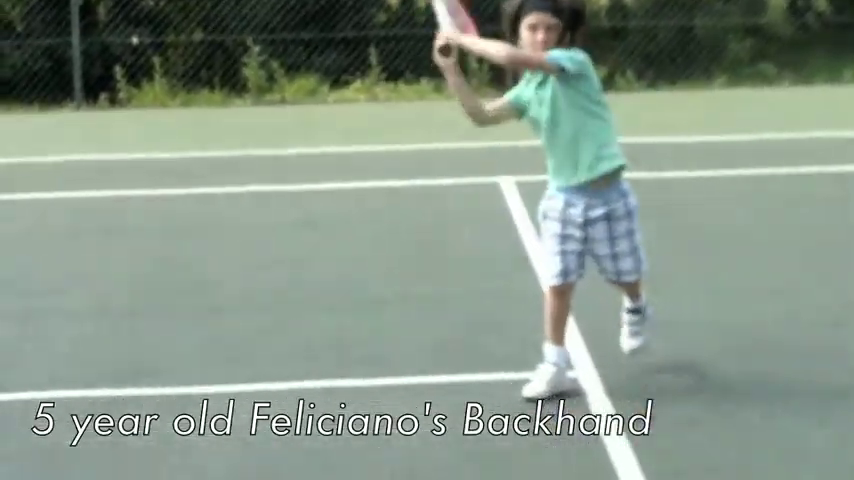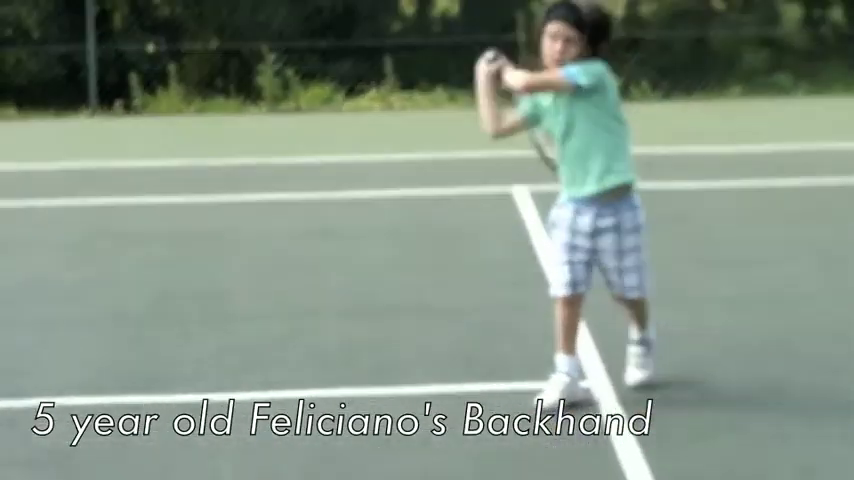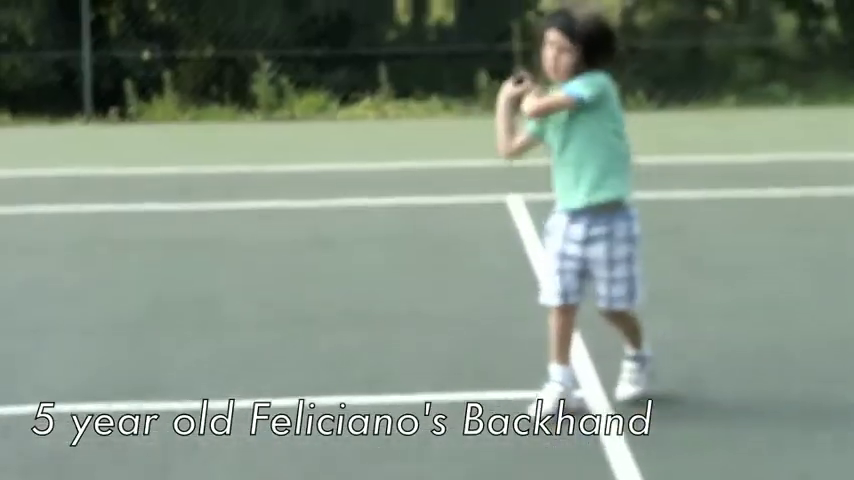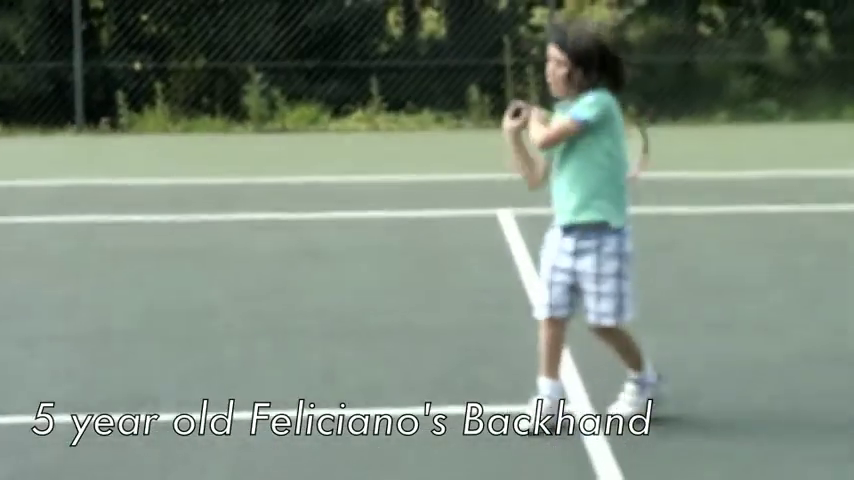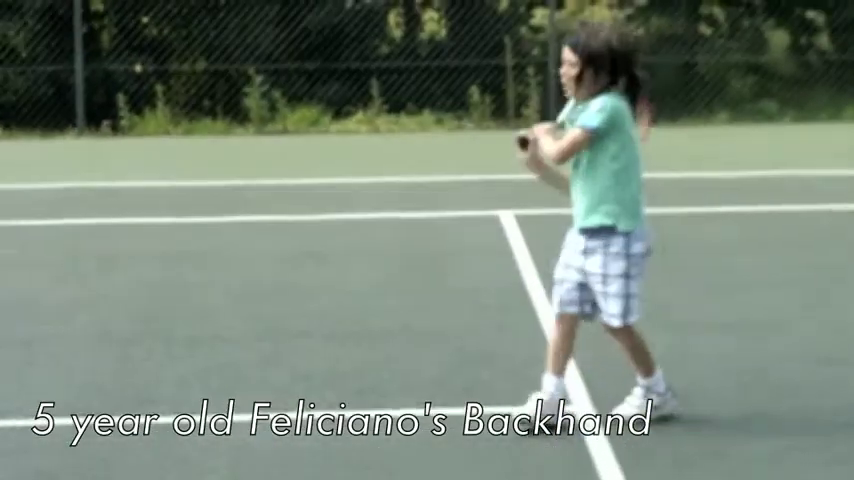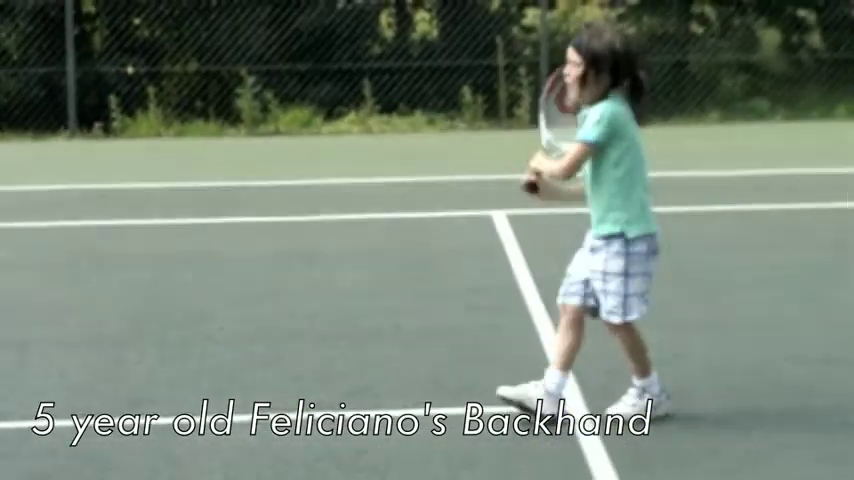
dt=0.1s
person 1, frame 1
left shoulder: (575, 62)
right shoulder: (527, 89)
left elbow: (511, 56)
right elbow: (482, 115)
left wrist: (462, 39)
right wrist: (452, 69)
left hip: (606, 193)
right hip: (563, 198)
left knee: (625, 276)
right knee: (557, 284)
left ankle: (635, 308)
right ankle: (556, 366)
person 1, frame 2
left shoulder: (595, 73)
right shoulder: (544, 101)
left elbow: (527, 82)
right elbow: (495, 128)
left wrist: (506, 70)
right wrist: (485, 78)
left hip: (615, 206)
right hip: (573, 208)
left knee: (628, 292)
right knee: (566, 294)
left ankle: (641, 338)
right ankle: (568, 376)
person 1, frame 3
left shoulder: (597, 84)
right shoulder: (553, 106)
left elbow: (537, 108)
right elbow: (509, 148)
left wrist: (528, 95)
right wrist: (506, 99)
left hip: (609, 218)
right hip: (567, 219)
left knee: (614, 306)
right knee: (560, 304)
left ankle: (638, 357)
right ankle: (562, 385)
person 1, frame 4
left shoulder: (599, 103)
right shoulder: (563, 116)
left elbow: (546, 138)
right elbow: (535, 178)
left wrist: (535, 120)
right wrist: (513, 133)
left hip: (603, 235)
right hip: (564, 233)
left knee: (605, 323)
right knee: (551, 317)
left ankle: (643, 381)
right ankle: (549, 399)
person 1, frame 5
left shoulder: (606, 107)
right shoulder: (581, 114)
left elbow: (560, 152)
left wrist: (543, 136)
right wrist: (536, 160)
left hip: (616, 236)
right hip: (583, 234)
left knee: (618, 322)
right knee: (564, 313)
left ankle: (654, 392)
right ankle: (550, 397)
person 1, frame 6
left shoulder: (608, 114)
right shoulder: (597, 114)
left elbow: (565, 169)
left wrist: (541, 164)
right wrist: (546, 183)
left hip: (626, 237)
right hip: (602, 236)
left knee: (618, 319)
right knee: (572, 310)
left ankle: (649, 392)
right ankle: (549, 392)
